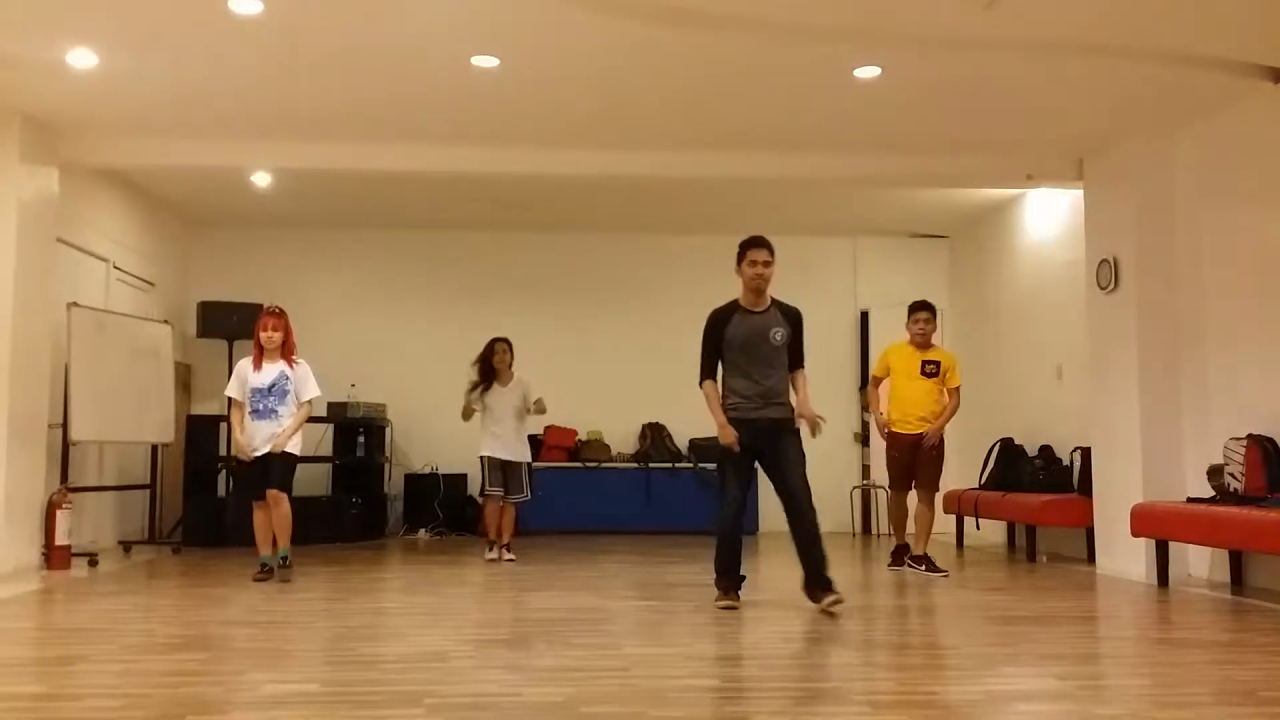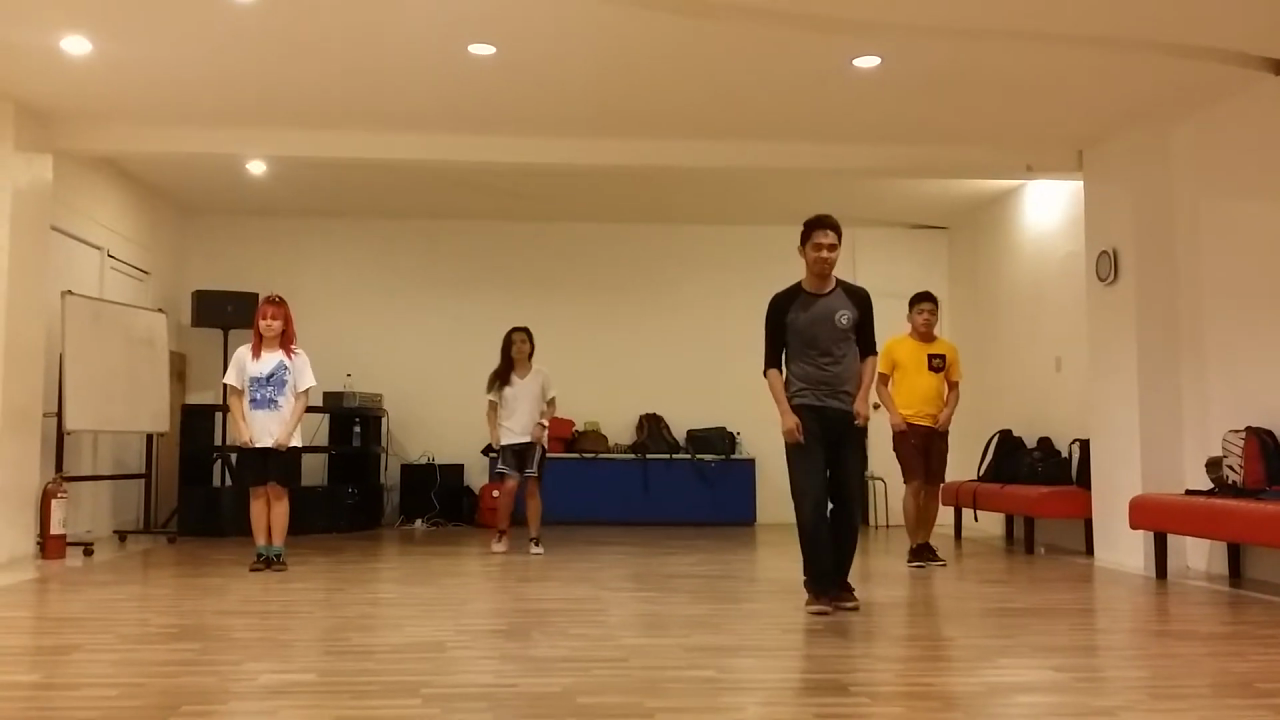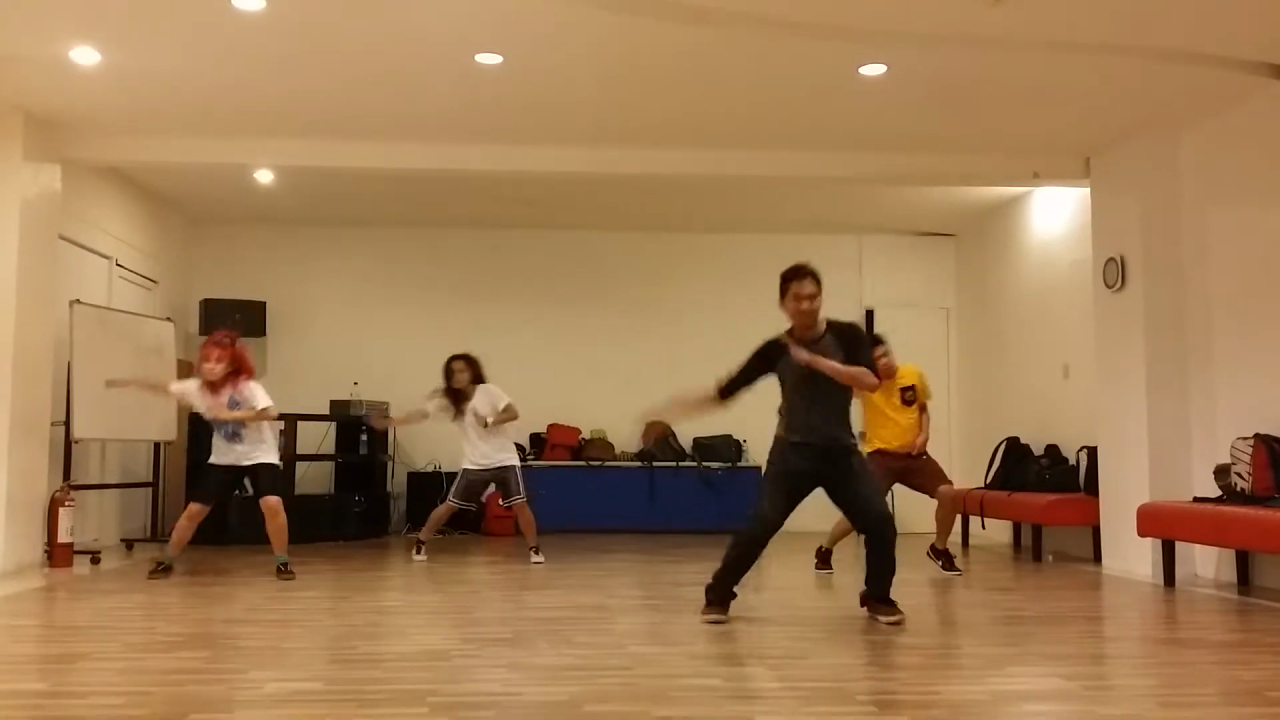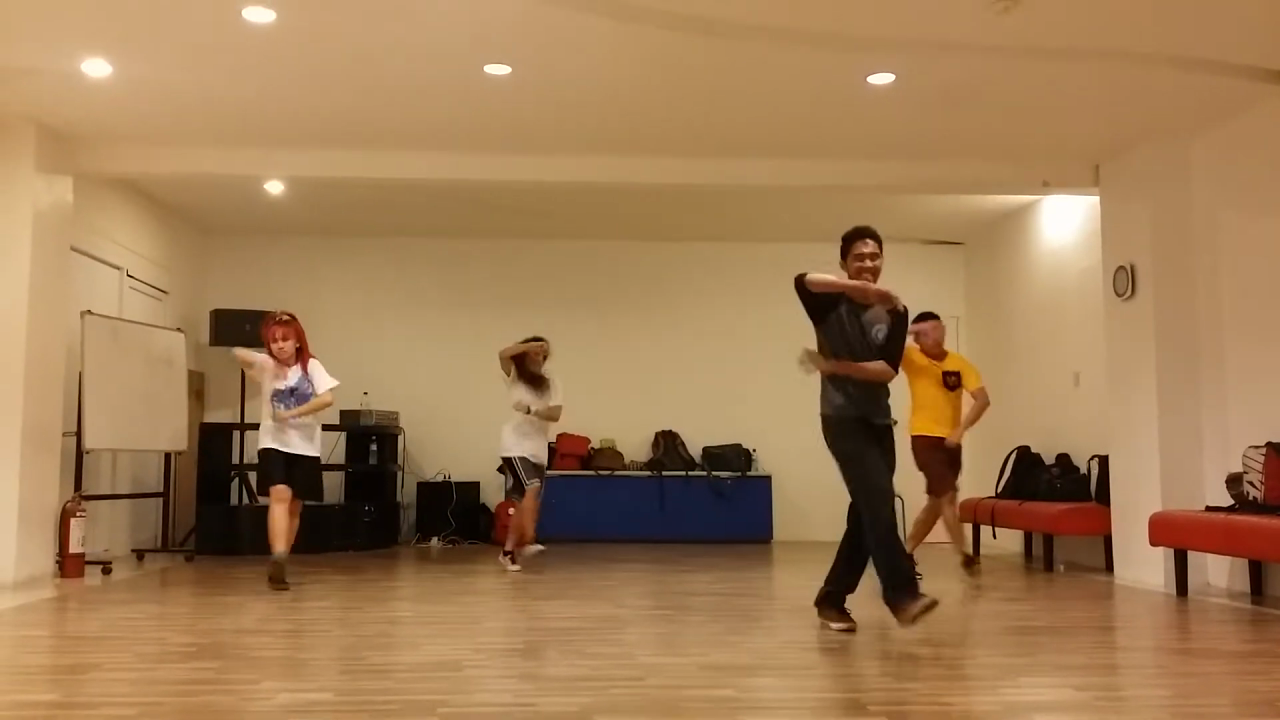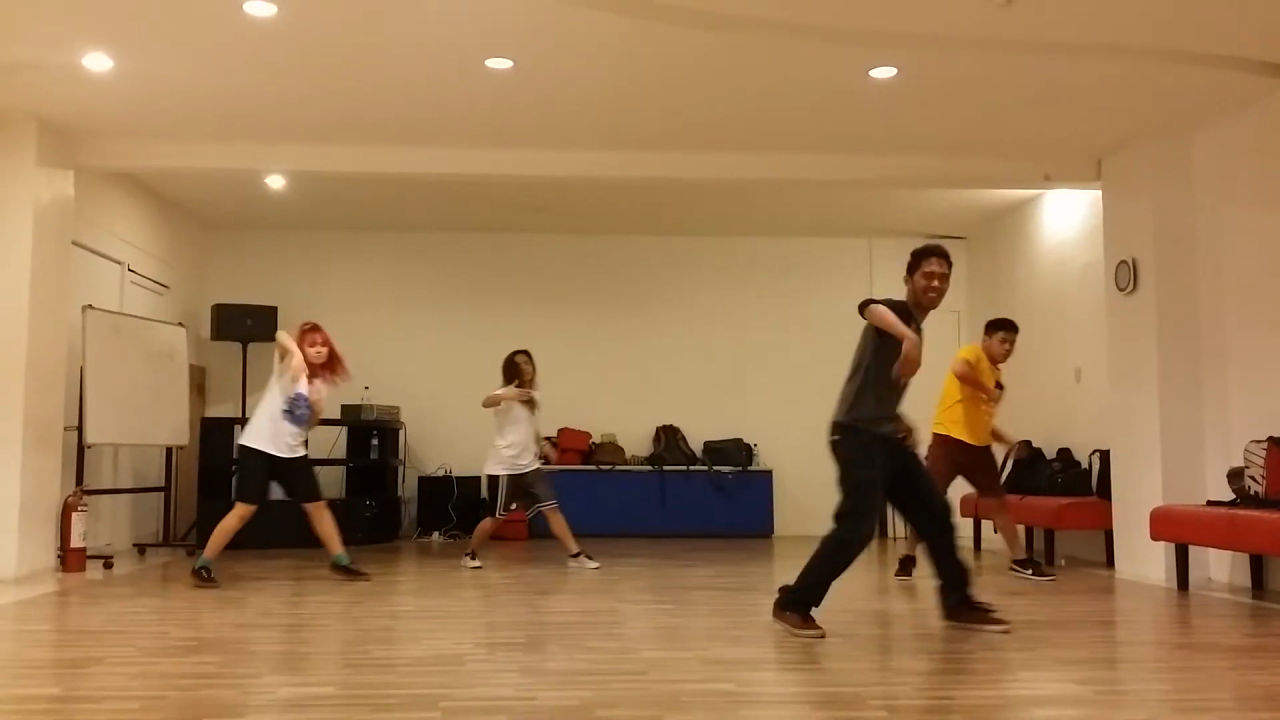
dt=1s
person 1, frame 1
left shoulder: (790, 317)
right shoulder: (721, 319)
right elbow: (707, 377)
left wrist: (802, 401)
right wrist: (721, 422)
left hip: (780, 423)
right hip: (739, 425)
left knee: (800, 499)
right knee: (732, 507)
left ankle: (818, 582)
right ankle: (727, 584)
person 1, frame 2
left shoulder: (857, 299)
right shoulder: (784, 304)
left elbow: (868, 352)
right elbow: (772, 364)
left wrist: (863, 396)
right wrist: (784, 411)
left hip: (847, 414)
right hip: (805, 413)
left knee: (848, 501)
right knee: (811, 501)
left ankle: (839, 581)
right ankle: (818, 586)
person 1, frame 3
left shoulder: (848, 335)
right shoulder: (774, 351)
left elbow: (871, 381)
right elbow: (725, 392)
left wrist: (814, 360)
right wrist: (677, 410)
left hip: (840, 449)
right hip: (793, 449)
left knee: (879, 520)
right knee: (761, 523)
left ankle: (879, 596)
right ankle: (718, 594)
person 1, frame 4
left shoulder: (894, 312)
right shoulder: (828, 304)
left elbow: (888, 370)
right elbow: (803, 281)
left wrist: (833, 365)
right wrist: (869, 290)
left hip: (878, 420)
right hip: (842, 418)
left knee: (865, 514)
right knee: (877, 498)
left ankle: (830, 600)
right ankle: (901, 594)
person 1, frame 5
left shoulder: (912, 329)
right shoulder: (895, 313)
right elbow: (869, 307)
left wrist: (899, 423)
right wrist: (907, 336)
left hip: (886, 436)
right hip: (855, 434)
left knee: (935, 513)
right knee: (856, 527)
left ankle: (958, 602)
right ankle: (793, 605)
person 2, frame 1
left shoulder: (297, 367)
right shoulder: (245, 367)
left elbow: (306, 406)
right elbow: (236, 407)
left wrist: (285, 435)
right wrist: (237, 436)
left hip: (284, 445)
right hip: (253, 447)
left knee: (277, 495)
right knee: (259, 502)
left ankle: (284, 556)
right ankle: (265, 562)
person 2, frame 2
left shoulder: (295, 356)
right shoulder: (244, 354)
left elbow: (302, 398)
right elbow: (234, 396)
left wrist: (288, 432)
right wrist: (242, 429)
left hip: (283, 439)
right hip: (253, 439)
left knee: (278, 491)
right knee: (257, 492)
left ankle: (278, 552)
right ankle: (261, 552)
person 2, frame 3
left shoulder: (246, 386)
right shoulder: (196, 387)
left elbow: (270, 413)
right elbow: (164, 388)
left wrist: (231, 415)
right wrist: (129, 383)
left hip: (260, 456)
right hip: (223, 459)
left knee: (272, 504)
right knee: (194, 510)
left ankle: (282, 561)
right ankle: (167, 560)
person 2, frame 4
left shoulder: (312, 366)
right shoulder: (265, 364)
left elbow: (328, 398)
right elbow: (238, 353)
left wrist: (292, 412)
right wrist: (266, 364)
left hip: (306, 448)
right hip: (273, 445)
left knee: (294, 507)
right knee: (281, 495)
left ankle: (280, 567)
right ankle: (277, 560)
person 2, frame 5
left shoulder: (322, 382)
right shoulder: (290, 362)
right elbow: (280, 336)
left wrist: (317, 407)
right wrist: (294, 350)
left hip: (293, 452)
right hip: (259, 446)
left knee: (317, 506)
right knee: (245, 508)
left ankle: (340, 562)
right ankle: (203, 565)
person 3, frame 1
left shoulder: (945, 358)
right shoulder: (892, 353)
left elbow: (954, 398)
right elbow: (873, 385)
left wrist: (939, 425)
right wrist: (876, 414)
left hip: (929, 435)
right hip: (898, 433)
left knee: (926, 494)
right knee: (898, 493)
left ankle: (919, 555)
right ankle: (901, 545)
person 3, frame 2
left shoulder: (947, 350)
right shoulder: (894, 347)
left elbow: (953, 388)
right elbow: (881, 384)
left wrist: (949, 411)
right wrist: (893, 413)
left hip: (936, 427)
right hip: (907, 425)
left knee: (933, 488)
right knee: (915, 485)
left ankle: (924, 543)
right ankle: (914, 547)
person 3, frame 3
left shoulder: (915, 375)
left wrist: (924, 434)
left hip: (912, 453)
right hip: (881, 454)
left knee: (947, 493)
left ankle: (940, 549)
right ankle: (825, 550)
person 3, frame 4
left shoulder: (960, 363)
right shoulder: (910, 358)
left elbow: (983, 399)
left wrist: (961, 429)
right wrist: (918, 328)
left hip: (952, 440)
right hip: (925, 438)
left knee: (938, 501)
right knee: (948, 494)
left ankle: (906, 551)
right ankle: (964, 555)
person 3, frame 5
left shoulder: (996, 377)
right shoulder: (972, 354)
right elbow: (959, 369)
left wrist: (1007, 440)
right wrist: (987, 392)
left hip: (979, 446)
right hip: (948, 440)
left knee: (1000, 500)
left ankle: (1021, 560)
right ankle: (909, 556)
person 4, frame 1
left shoulder: (522, 384)
right shoulder: (483, 387)
left elbow: (542, 407)
right elbow: (466, 416)
left wrist: (530, 408)
right wrist: (468, 402)
left hip: (517, 450)
right hip: (491, 449)
left knee: (511, 500)
right knee: (493, 496)
left ankle: (505, 545)
right ankle: (491, 542)
person 4, frame 2
left shoulder: (541, 375)
right shoulder: (500, 376)
left elbow: (551, 405)
right elbow: (492, 408)
left wrist: (542, 424)
right wrist: (493, 431)
left hip: (533, 439)
right hip: (508, 439)
left knee: (532, 488)
right knee: (509, 486)
left ankle: (534, 538)
right ankle: (501, 533)
person 4, frame 3
left shoulder: (489, 391)
right shoulder: (449, 399)
left elbow: (513, 413)
right elbow: (421, 414)
left wrist: (489, 421)
right wrist: (390, 422)
left hip: (503, 458)
right hip: (474, 463)
left knee: (519, 503)
right knee: (450, 505)
left ankle: (534, 548)
right ankle: (421, 541)
person 4, frame 4
left shoulder: (551, 384)
right shoulder: (515, 376)
left elbow: (555, 416)
right elbow: (503, 354)
left wrist: (531, 410)
right wrist: (530, 346)
left hip: (537, 450)
right hip: (515, 448)
left knee: (523, 500)
right knee: (531, 489)
left ankle: (509, 551)
right ankle: (528, 541)
person 4, frame 5
left shoulder: (534, 395)
right shoulder: (508, 393)
right elbow: (486, 402)
left wrist: (542, 444)
right wrist: (507, 396)
left hip: (530, 465)
right hip: (504, 466)
left knee: (551, 509)
right knee: (497, 516)
left ankle: (576, 554)
right ankle: (470, 553)
